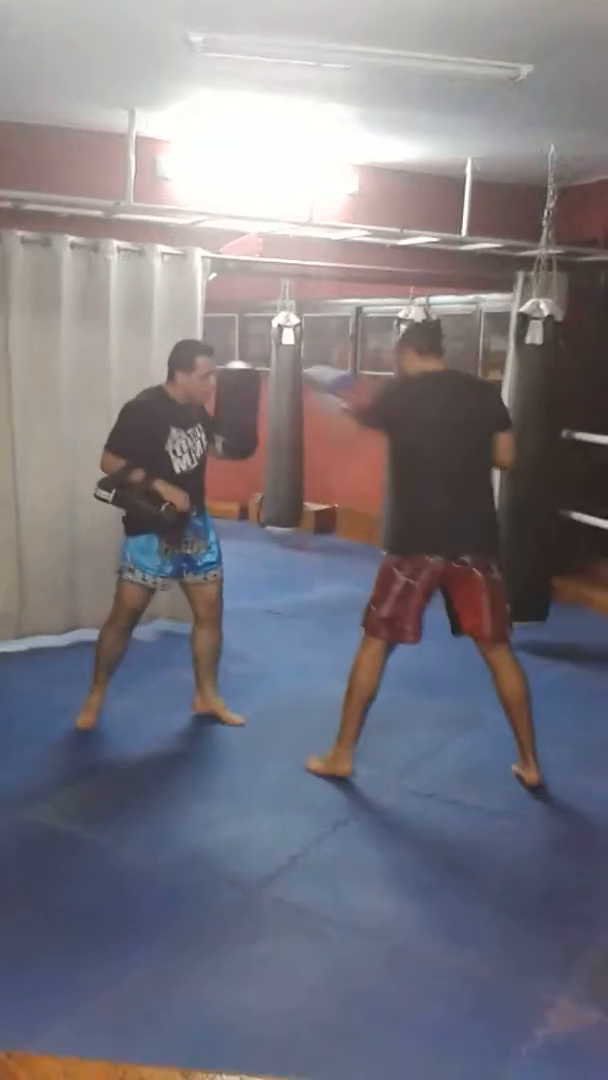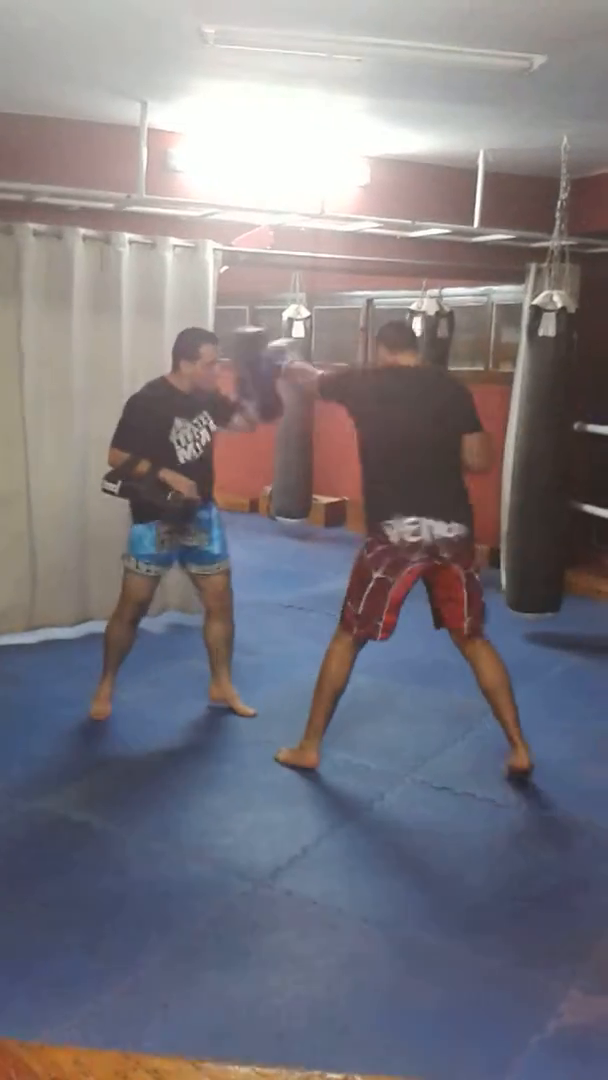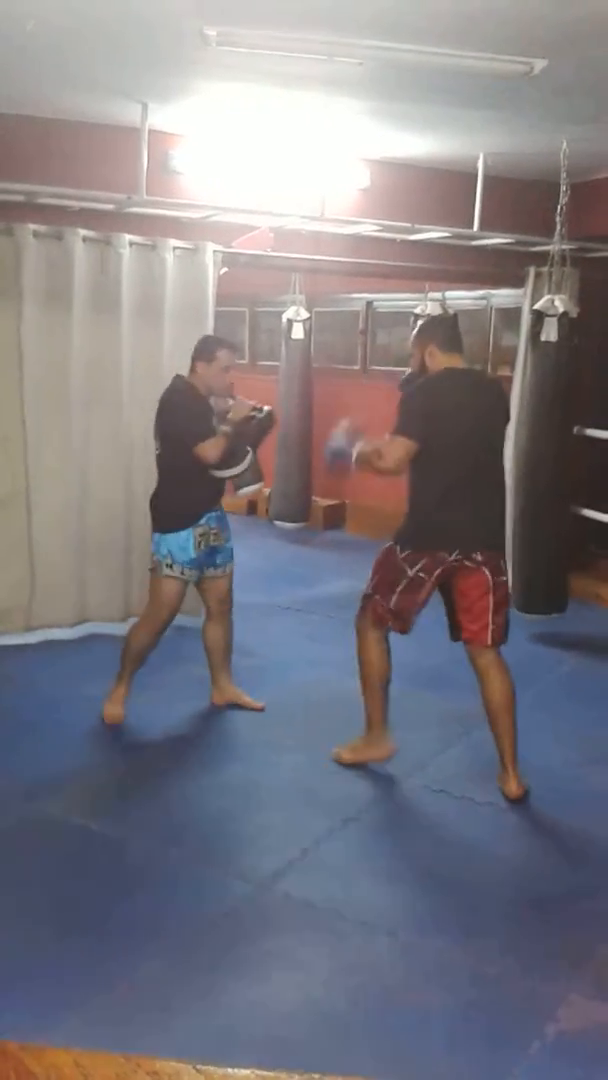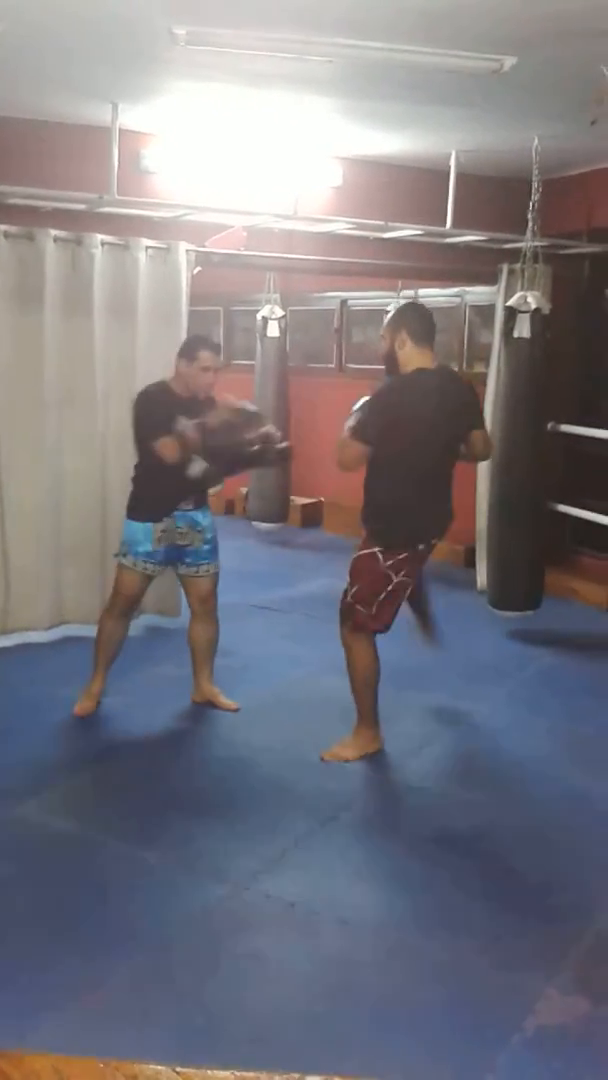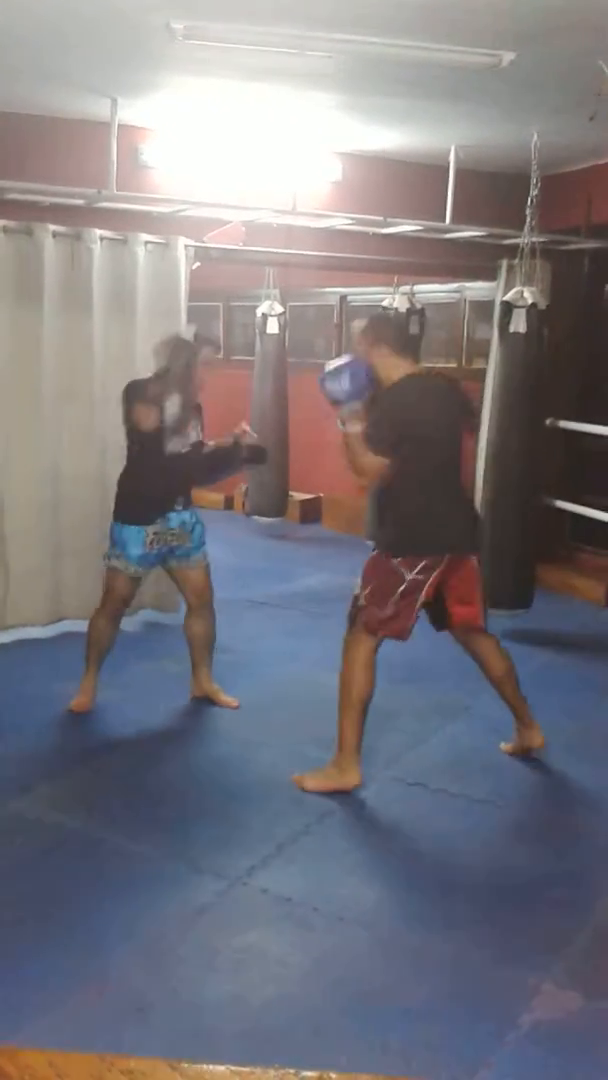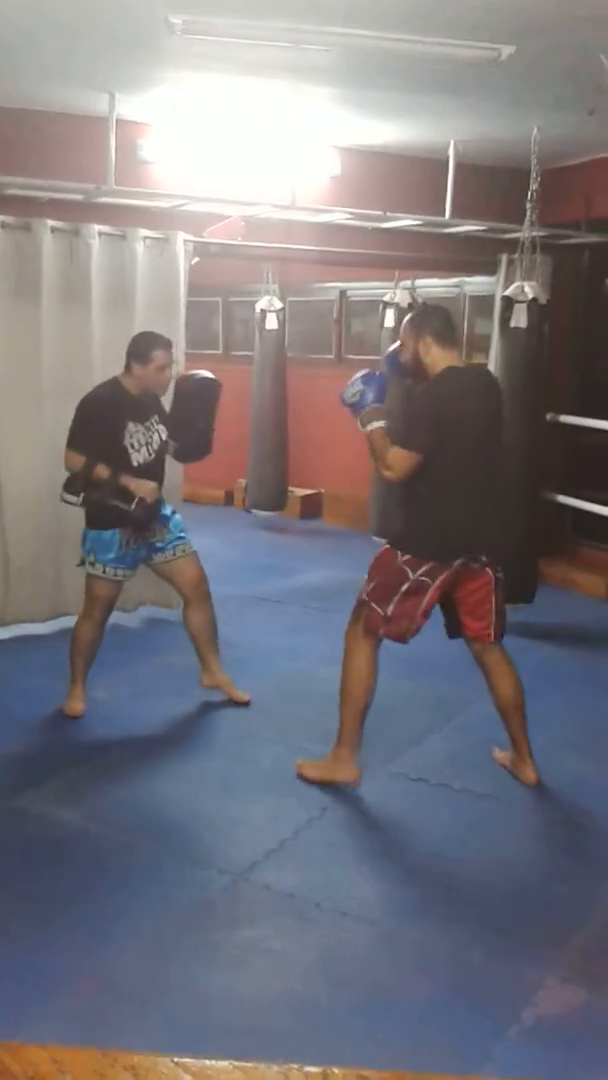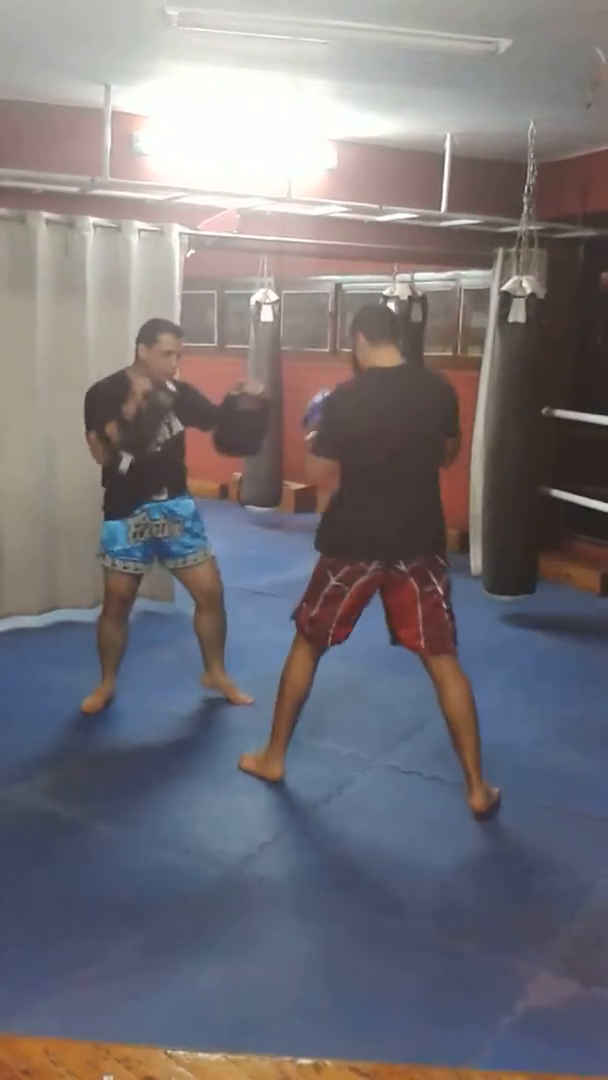
dt=0.7s
person 1, frame 1
left shoulder: (404, 393)
right shoulder: (483, 393)
left elbow: (349, 419)
right elbow: (505, 457)
left hip: (419, 543)
right hip: (476, 540)
left knee: (376, 640)
right knee: (496, 647)
left ankle: (341, 754)
right ankle: (530, 762)
person 1, frame 2
left shoulder: (364, 382)
right shoulder: (452, 389)
left elbow: (313, 380)
right elbow: (477, 461)
left wrist: (285, 365)
left hip: (394, 532)
right hip: (451, 529)
left knee: (348, 637)
right knee: (473, 639)
left ankle: (309, 746)
right ankle: (518, 749)
person 1, frame 3
left shoulder: (425, 393)
right shoulder: (494, 392)
left elbow: (393, 460)
left wrist: (359, 453)
left hip: (428, 536)
right hip: (483, 538)
left knee: (371, 622)
right knee: (486, 653)
left ankle: (375, 737)
right ankle: (511, 773)
person 1, frame 4
left shoulder: (392, 396)
right shoulder: (460, 389)
left elbow: (348, 458)
right elbow: (480, 450)
left wrist: (357, 421)
left hip: (395, 530)
right hip: (431, 520)
left knee: (355, 627)
right knee: (408, 583)
left ankle: (367, 733)
right ankle: (423, 624)
person 1, frame 5
left shoulder: (393, 402)
right shoulder: (446, 389)
left elbow: (371, 474)
left wrist: (351, 417)
left hip: (412, 543)
right hip: (456, 533)
left knee: (360, 640)
right knee: (472, 632)
left ankle: (346, 765)
right ankle: (528, 730)
person 1, frame 6
left shoulder: (430, 397)
right shoulder: (484, 383)
left elbow: (394, 469)
left wrist: (369, 412)
left hip: (427, 543)
right hip: (479, 541)
left knee: (361, 635)
right knee: (488, 647)
left ankle: (342, 759)
right ankle: (523, 759)
person 1, frame 7
left shoulder: (347, 398)
right shoulder: (439, 391)
left elbow: (322, 477)
left wrist: (317, 431)
left hip: (353, 545)
right hip: (418, 546)
left knee: (307, 644)
right knee: (442, 660)
left ankle: (273, 756)
right ankle: (477, 788)
person 2, frame 1
left shoulder: (196, 409)
right shoulder: (142, 410)
left elbow: (220, 448)
right elbow: (110, 463)
right wrist: (161, 487)
left hip: (196, 525)
right hip: (152, 530)
left knee: (210, 612)
right knee: (125, 615)
left ankle: (207, 697)
right ankle: (95, 696)
person 2, frame 2
left shoulder: (205, 396)
right shoulder: (147, 402)
left elbow: (242, 422)
right elbow: (117, 458)
right wrist: (165, 476)
left hip: (201, 516)
right hip: (155, 521)
left knee: (221, 602)
right knee: (131, 607)
left ankle: (222, 687)
right ankle: (106, 688)
person 2, frame 3
left shoulder: (197, 400)
right shoulder: (180, 400)
right elbow: (209, 453)
left wrist: (233, 425)
right wrist: (232, 422)
left hip: (209, 516)
right hip: (180, 522)
left knee: (221, 605)
right knee: (162, 612)
left ankle: (223, 687)
right ankle: (119, 690)
person 2, frame 4
left shoulder: (206, 404)
right shoulder: (150, 399)
right elbow: (171, 453)
right wrist: (208, 427)
left hip: (195, 517)
right hip: (150, 519)
left knee: (204, 602)
right knee: (123, 603)
left ankle: (204, 686)
right ankle: (96, 686)
person 2, frame 5
left shoulder: (191, 405)
right shoulder: (140, 391)
right elbow: (148, 422)
left wrist: (233, 445)
right wrist: (170, 378)
left hip: (182, 515)
right hip: (138, 519)
left knee: (201, 598)
right knee: (114, 603)
left ankle: (203, 681)
right ankle: (89, 682)
person 2, frame 6
left shoulder: (151, 400)
right shoulder: (99, 403)
right elbow: (74, 461)
right wrist: (127, 482)
left hip: (156, 514)
right hip: (112, 522)
left knee: (197, 590)
right knee: (97, 609)
left ankle: (213, 672)
right ankle: (77, 688)
person 2, frame 7
left shoulder: (180, 393)
right shoulder: (104, 393)
left elbow: (223, 422)
right elbow: (101, 451)
right wrist: (133, 406)
left hip: (177, 508)
right hip: (127, 514)
left knee: (211, 594)
right knee: (116, 604)
left ankle: (216, 674)
right ankle: (107, 684)
